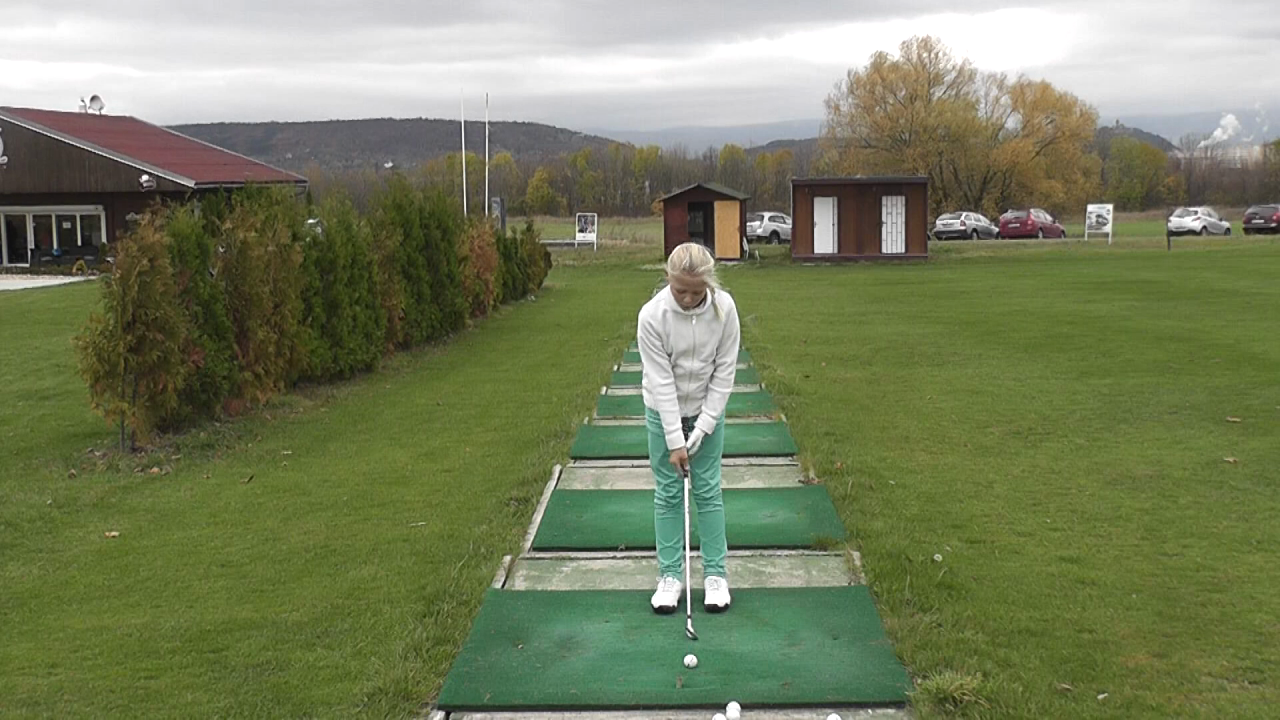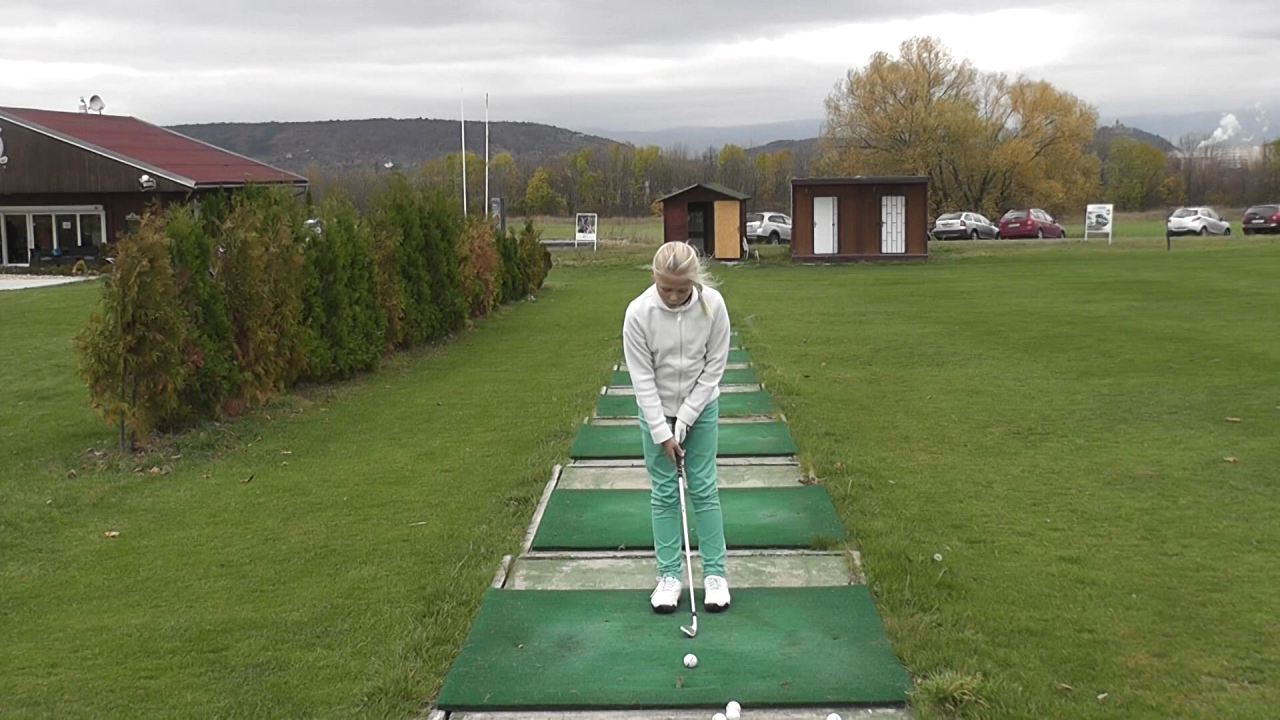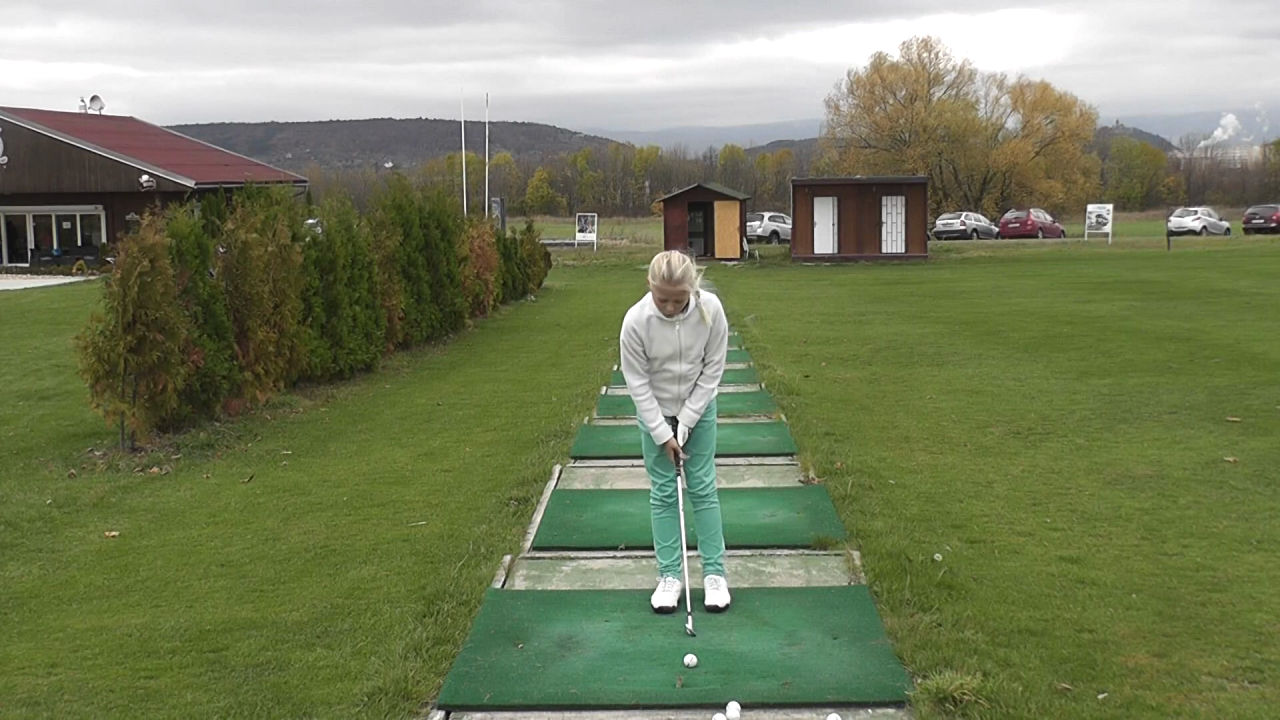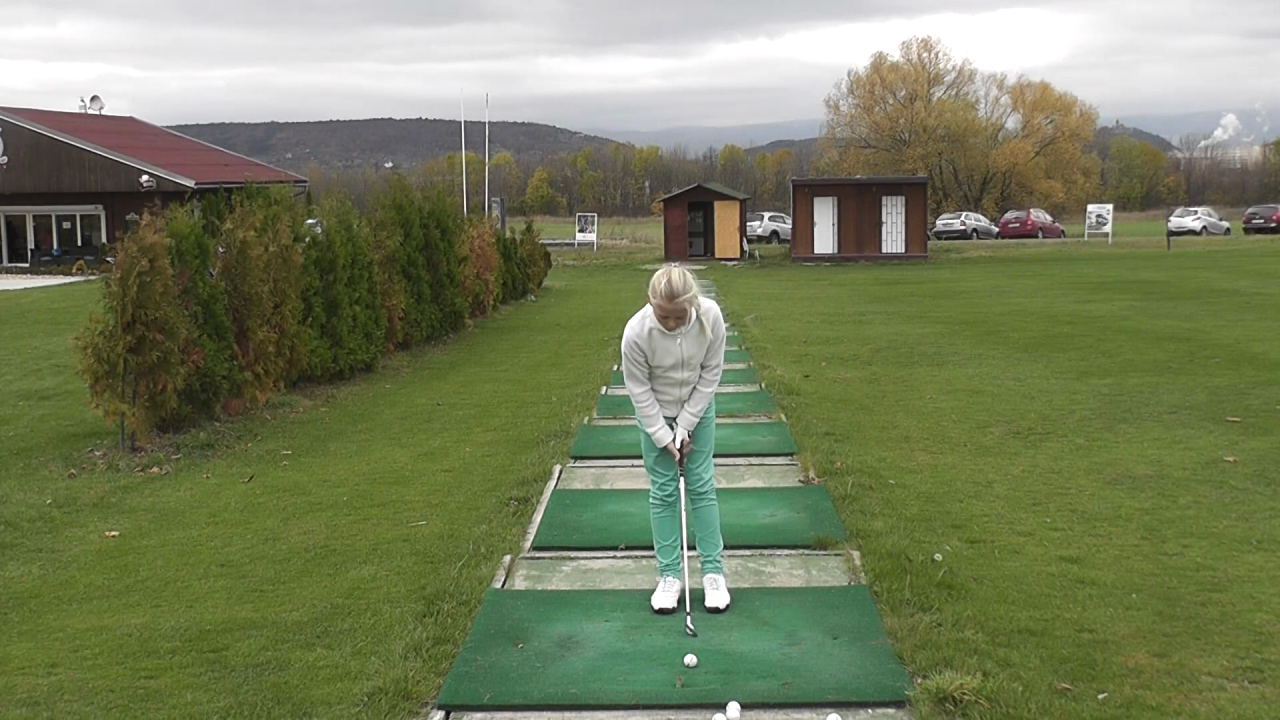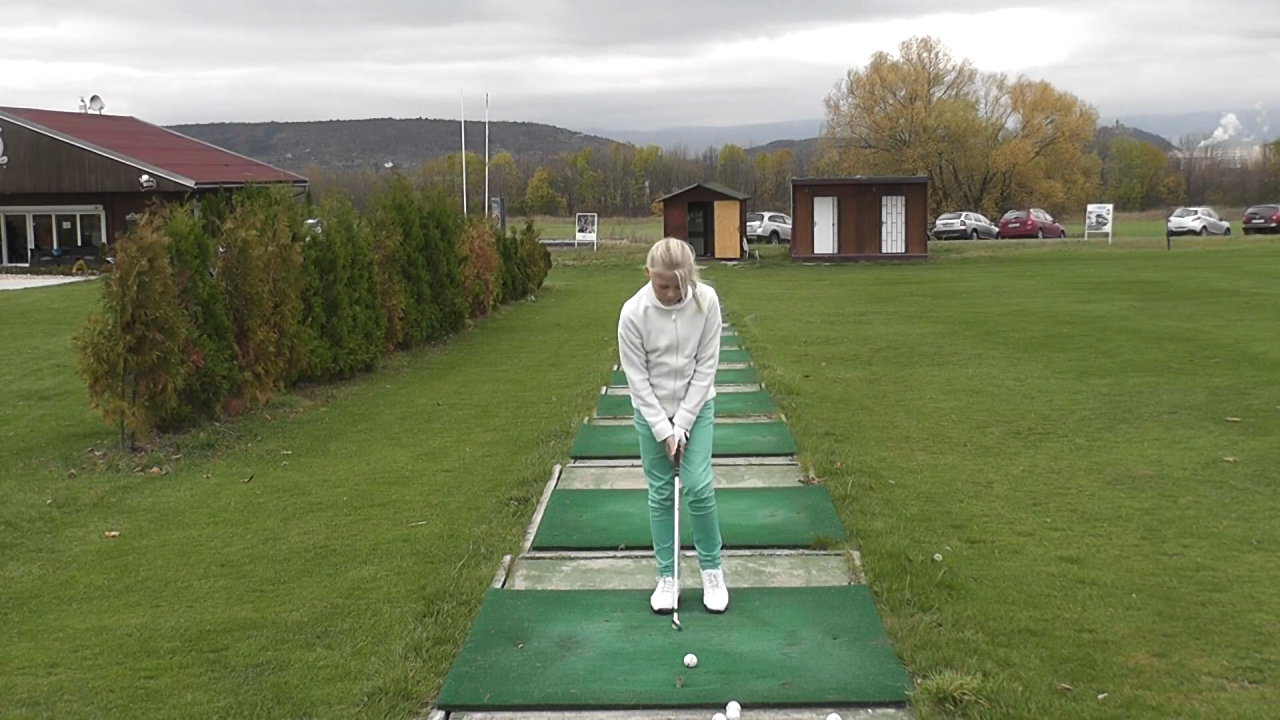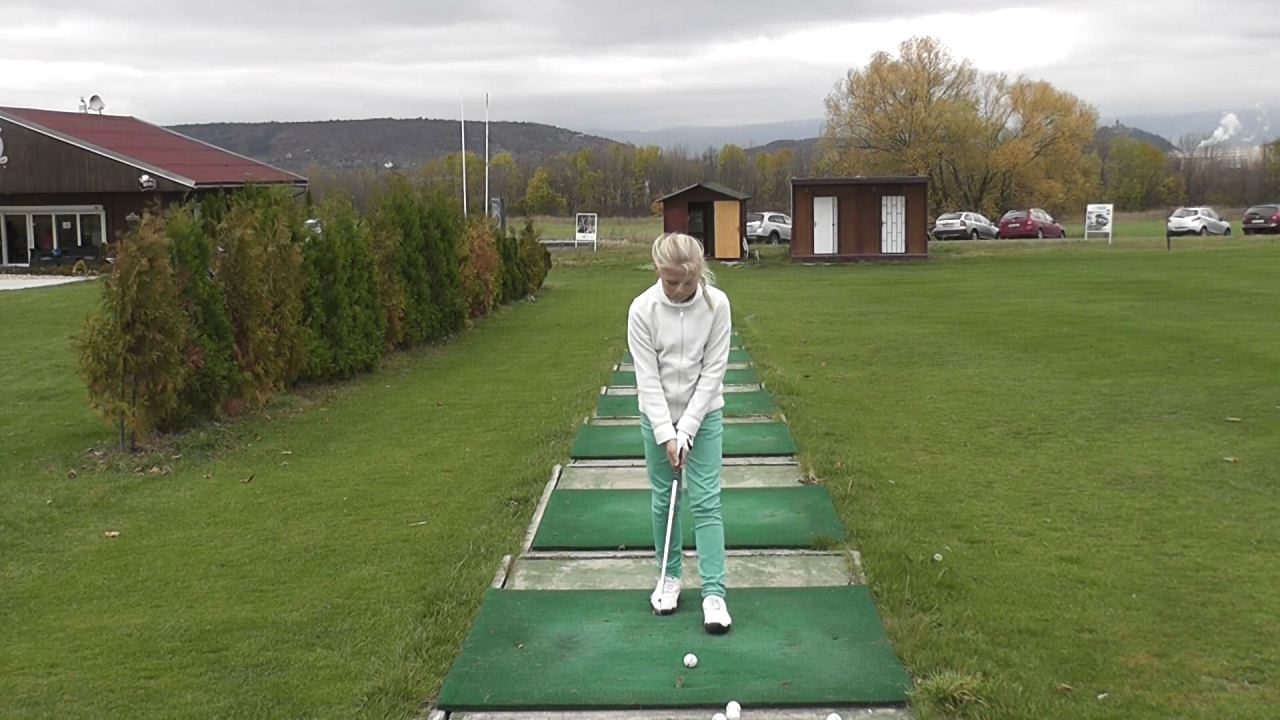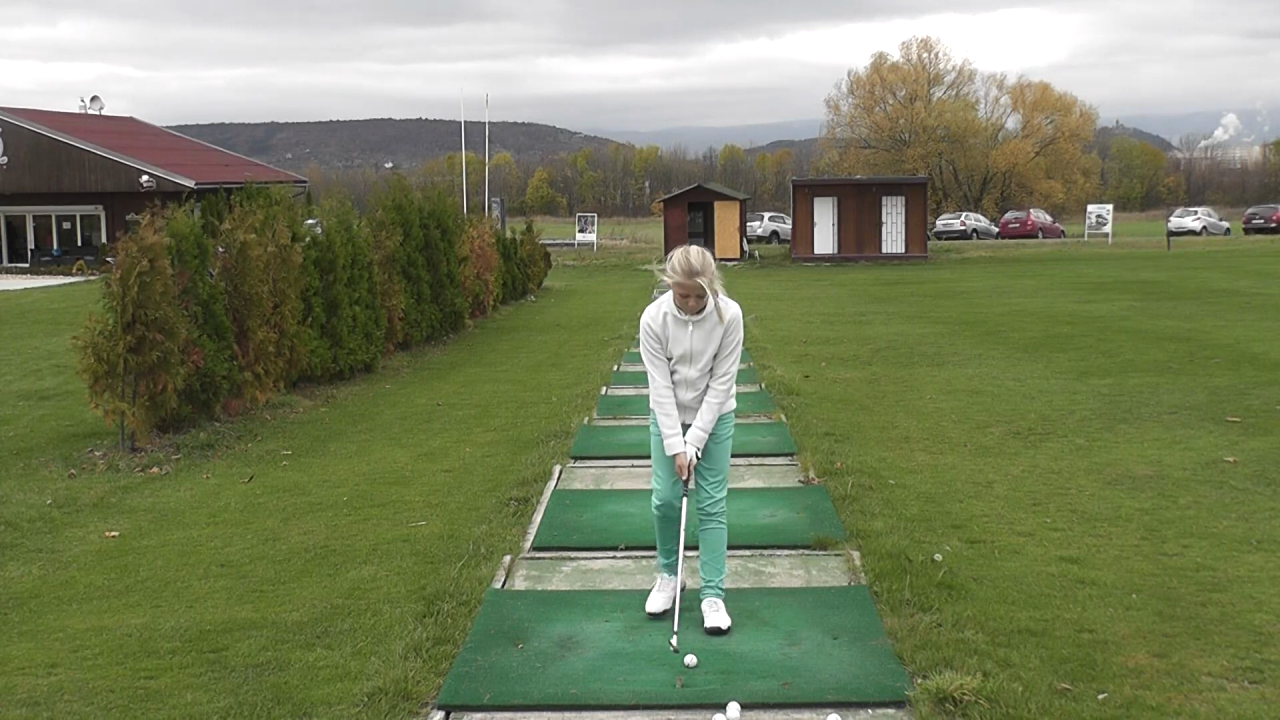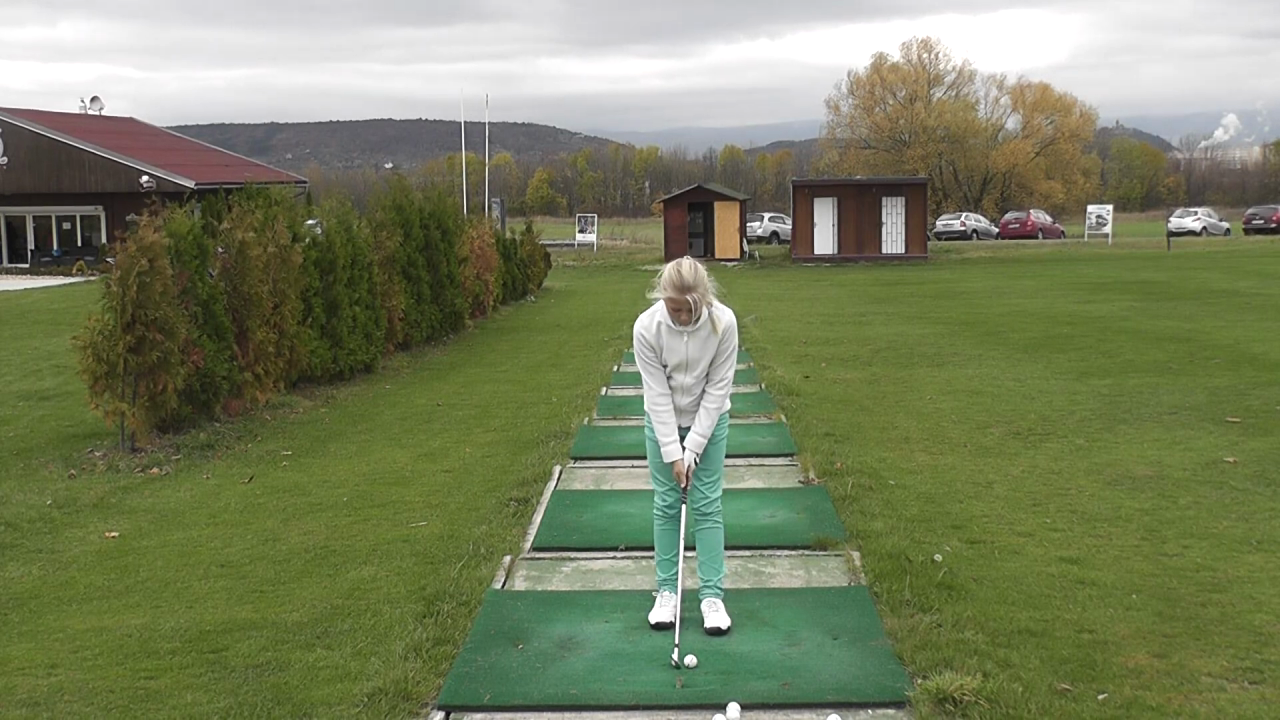
dt=0.3s
person 1, frame 1
left shoulder: (724, 307)
right shoulder: (652, 315)
left elbow: (725, 370)
right elbow: (659, 381)
left wrist: (703, 427)
right wrist: (674, 441)
left hip: (709, 408)
right hip: (663, 410)
left knee: (708, 489)
right knee: (668, 491)
left ankle: (715, 573)
right ankle: (670, 575)
person 1, frame 2
left shoulder: (713, 304)
right shoulder: (638, 312)
left elbow: (715, 365)
right elbow: (642, 377)
left wrist: (686, 418)
right wrist: (661, 432)
left hip: (701, 407)
right hip: (656, 410)
left knee: (704, 488)
right knee: (664, 492)
left ankle: (715, 573)
right ankle: (669, 575)
person 1, frame 3
left shoulder: (710, 308)
right shoulder: (635, 321)
left elbow: (714, 367)
right elbow: (637, 382)
left wrist: (687, 420)
right wrist: (662, 432)
left hip: (700, 407)
right hip: (655, 410)
left knee: (702, 487)
right knee: (663, 492)
left ankle: (714, 573)
right ankle: (670, 575)
person 1, frame 4
left shoulder: (710, 315)
right shoulder: (636, 332)
left elbow: (711, 372)
right elbow: (639, 389)
left wrist: (686, 424)
right wrist: (662, 436)
left hip: (698, 407)
right hip: (655, 413)
left knee: (701, 486)
right knee: (663, 491)
left ankle: (713, 572)
right ankle: (669, 575)
person 1, frame 5
left shoulder: (707, 301)
right shoulder: (633, 312)
left elbow: (707, 365)
right elbow: (637, 378)
left wrist: (683, 424)
right wrist: (663, 430)
left hip: (697, 406)
right hip: (652, 411)
left knee: (699, 487)
right knee: (661, 494)
left ankle: (712, 567)
right ankle: (667, 576)
person 1, frame 6
left shoulder: (717, 304)
right shoulder: (642, 309)
left elbow: (713, 370)
right elbow: (648, 377)
left wrist: (686, 430)
right wrist: (666, 434)
left hip: (705, 414)
right hip: (658, 415)
left knee: (706, 501)
right knee: (663, 499)
left ankle: (713, 593)
right ankle: (670, 576)
person 1, frame 7
left shoulder: (729, 315)
right shoulder: (653, 318)
left elbow: (721, 383)
right elbow: (661, 386)
left wrist: (695, 441)
right wrist: (676, 446)
left hip: (715, 418)
right hip: (668, 417)
left knee: (711, 504)
right knee: (665, 500)
left ankle: (713, 594)
right ankle: (666, 574)
person 1, frame 8
left shoulder: (724, 321)
right shoulder: (646, 327)
left elbow: (718, 388)
right elbow: (657, 392)
left wrist: (693, 447)
right wrist: (673, 453)
left hip: (709, 419)
right hip: (662, 420)
left knee: (707, 504)
right knee: (666, 503)
left ankle: (712, 594)
right ankle: (666, 591)
